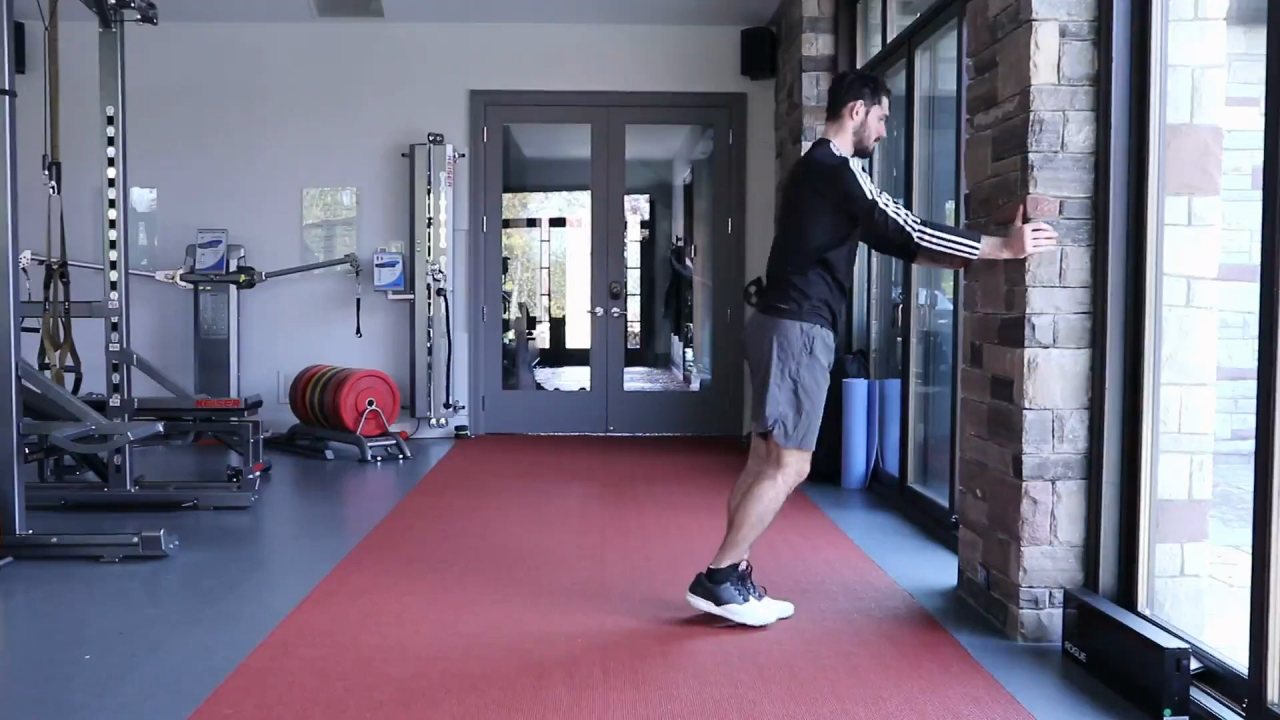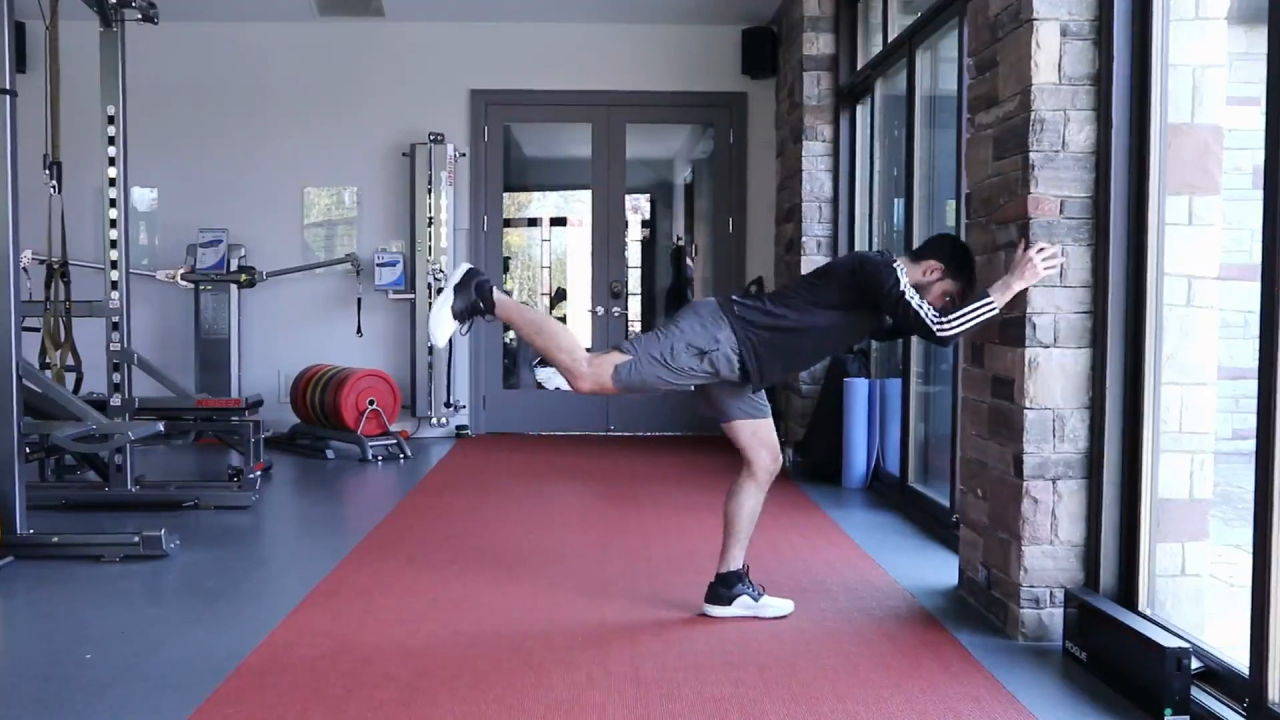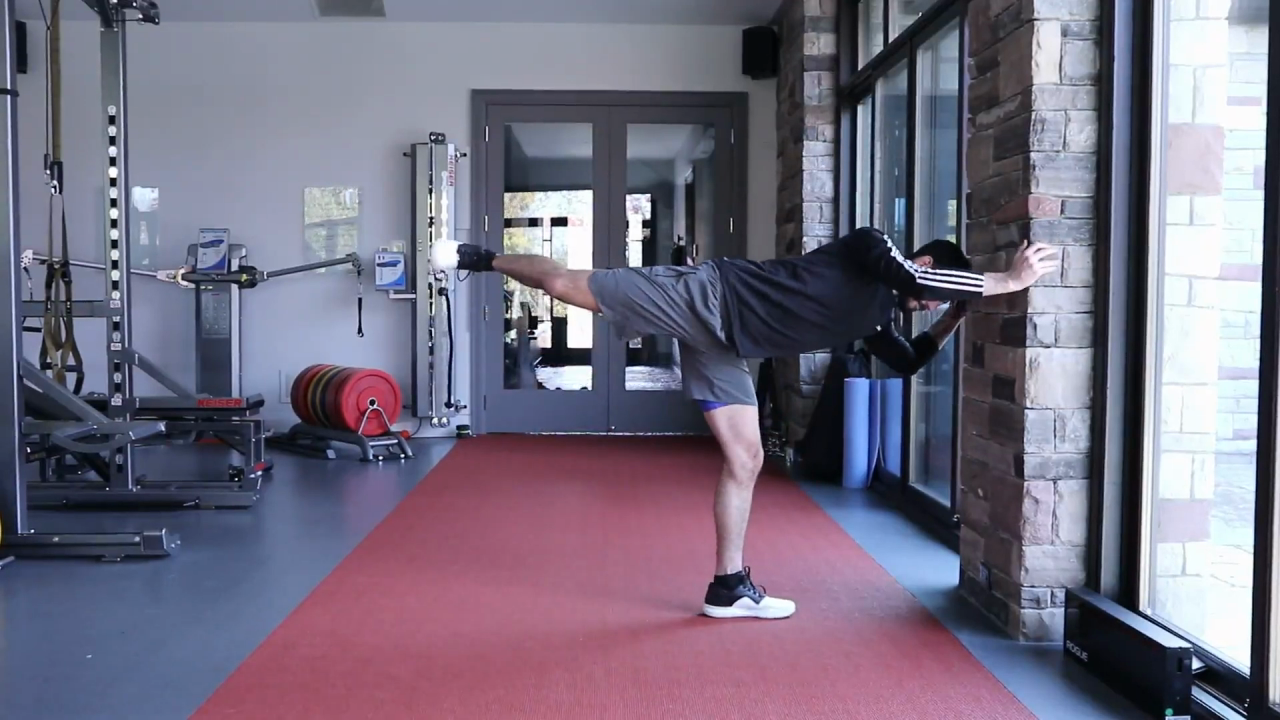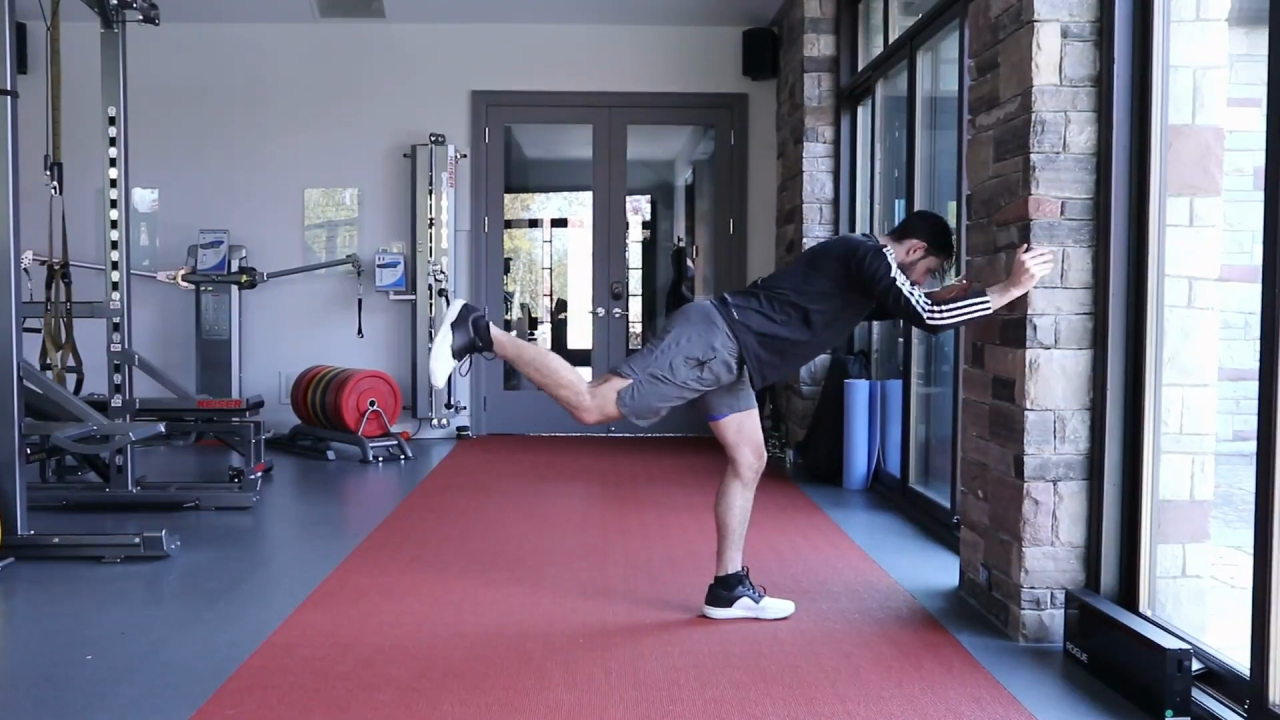
dt=1s
person 1, frame 1
left shoulder: (821, 170)
right shoulder: (837, 169)
left elbow: (890, 239)
right elbow: (907, 230)
left wrist: (972, 256)
right wrist: (1003, 248)
left hip: (786, 326)
right hip: (798, 329)
left knee: (766, 459)
right knee: (789, 465)
left ankle: (732, 578)
right ankle: (717, 579)
person 1, frame 2
left shoulder: (880, 288)
right shoulder: (881, 271)
left elbow: (906, 328)
right elbow: (938, 330)
left wrist: (977, 301)
right wrist: (1013, 283)
left hip: (732, 361)
right hip: (713, 338)
left knee: (764, 463)
right knee: (588, 373)
left ankle: (728, 584)
right ankle: (482, 297)
person 1, frame 3
left shoulder: (875, 308)
right shoulder: (871, 246)
left elbow: (909, 359)
right elbow: (924, 279)
left wrist: (957, 317)
right wrist: (1008, 280)
left hip: (723, 344)
right hip: (704, 297)
left knee: (745, 462)
right knee: (565, 284)
left ankle: (728, 586)
right ankle: (483, 258)
person 1, frame 4
left shoulder: (857, 261)
right shoulder: (869, 255)
left elbow: (890, 309)
right elbow: (928, 319)
left wrist: (944, 297)
right wrist: (1010, 289)
left hip: (721, 348)
right hip: (712, 340)
left knee: (749, 461)
right knee: (589, 403)
left ankle: (728, 587)
right ankle: (479, 332)
